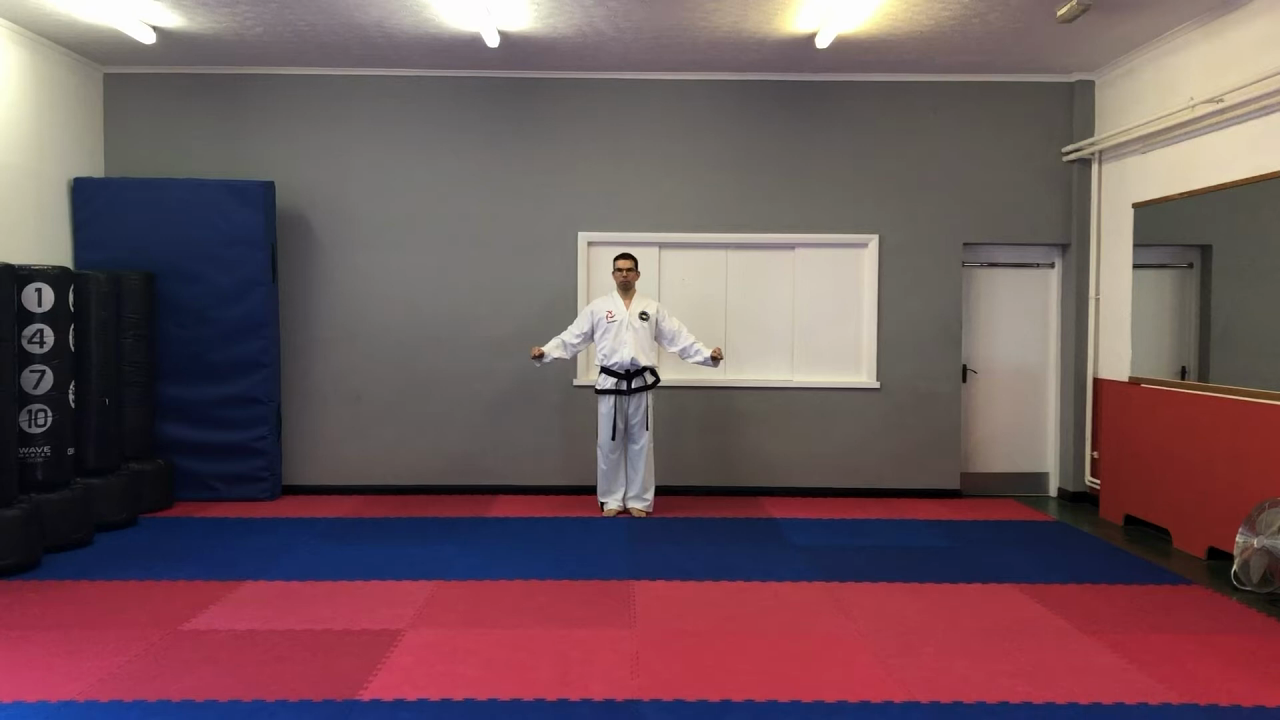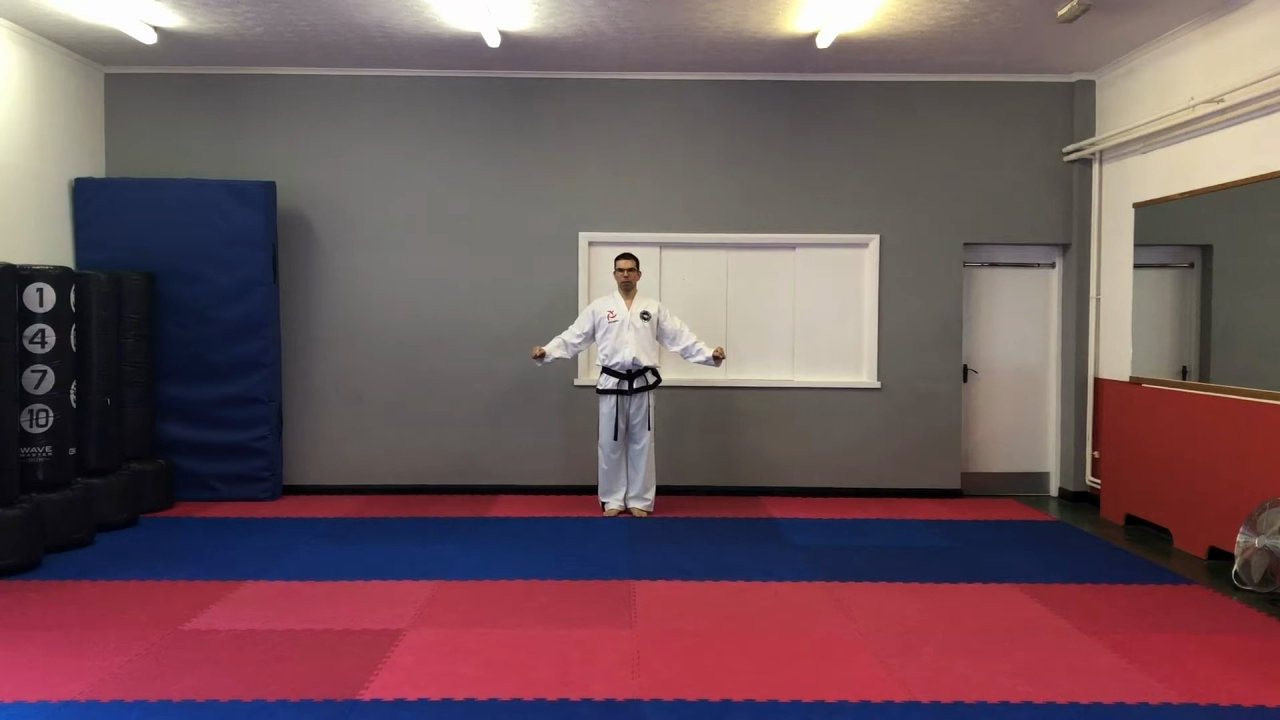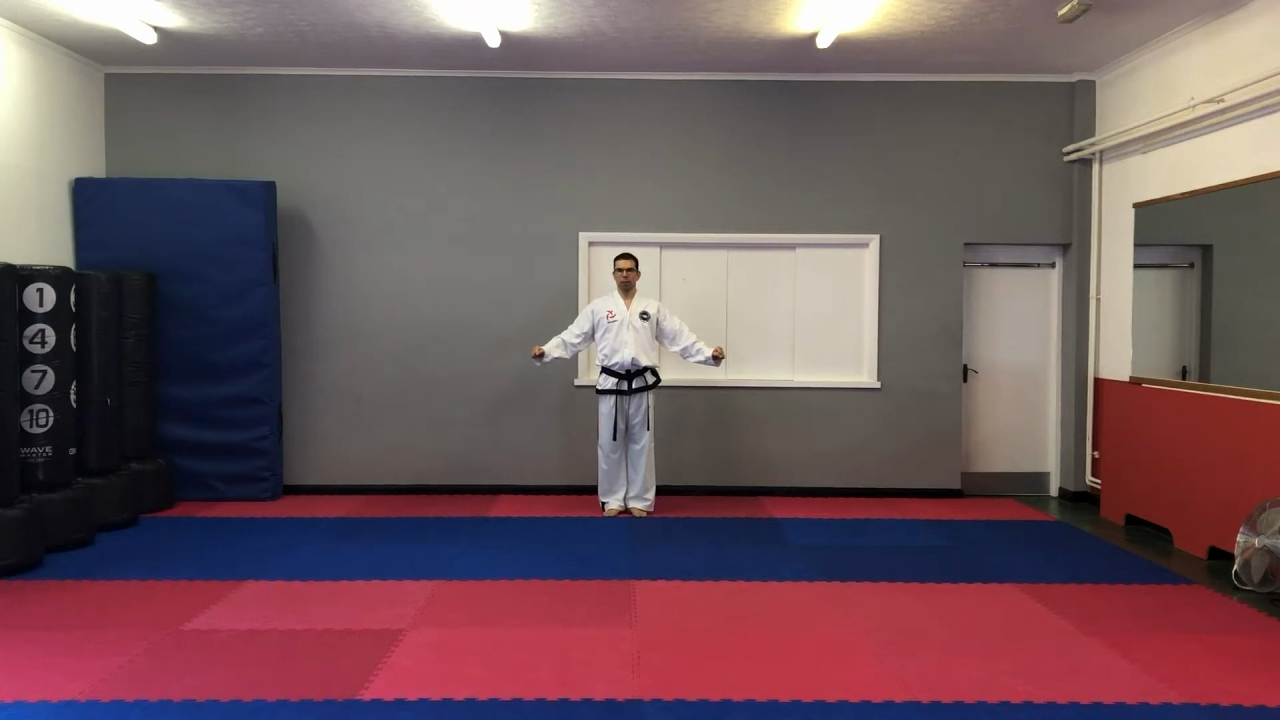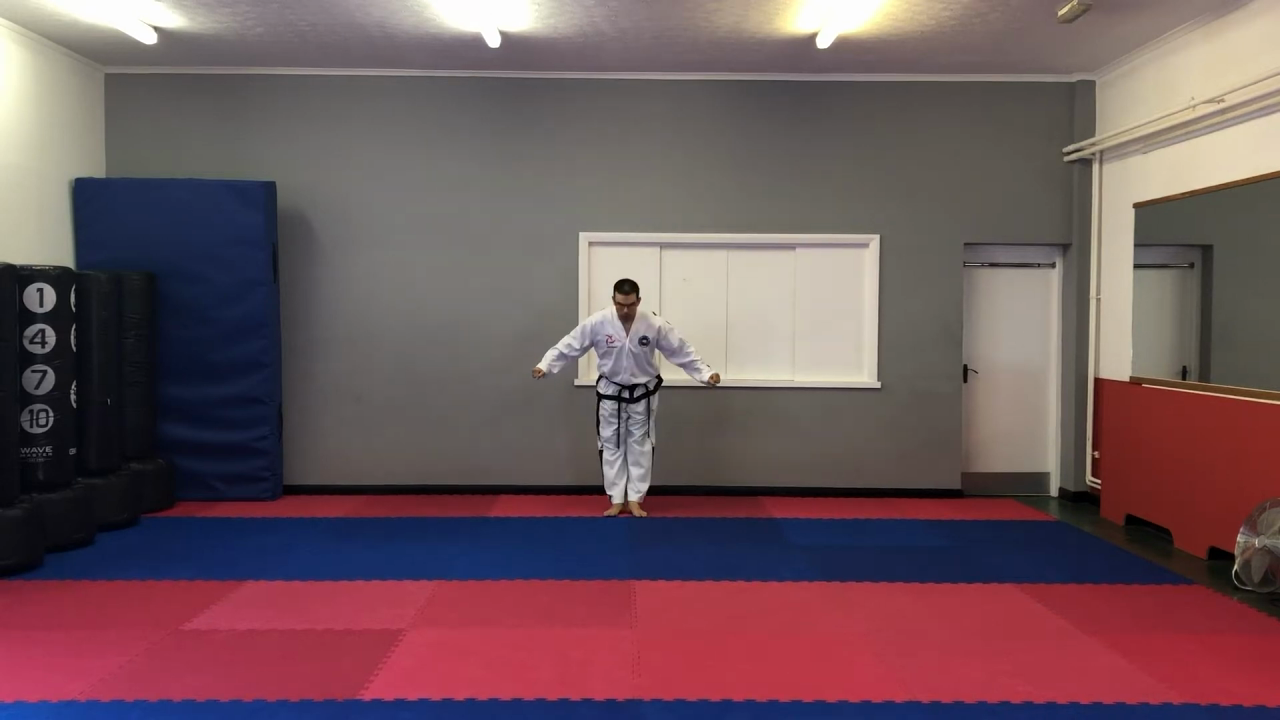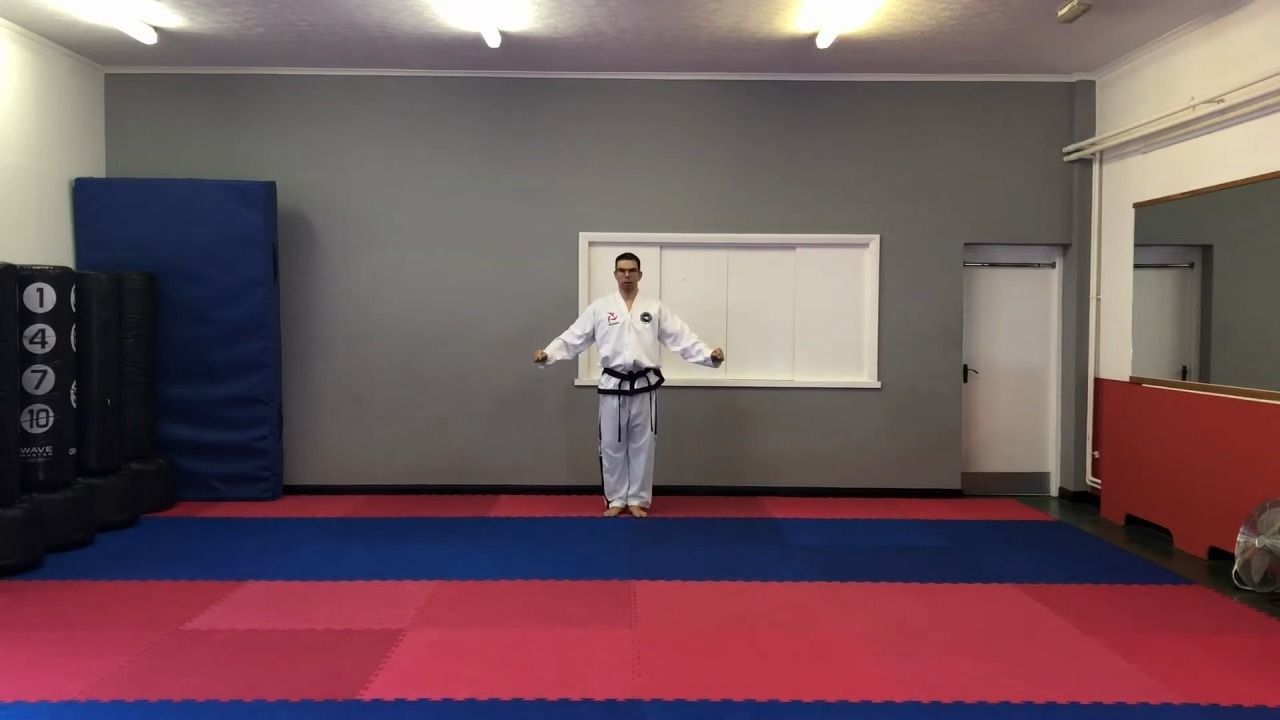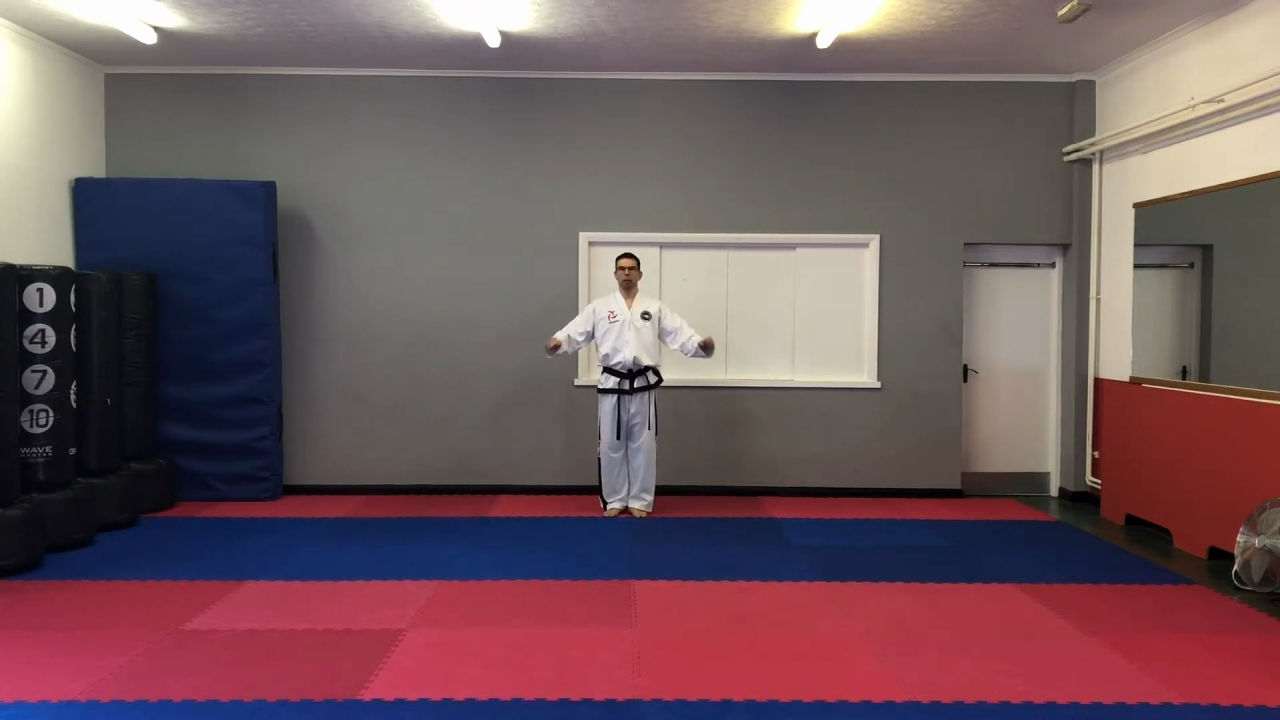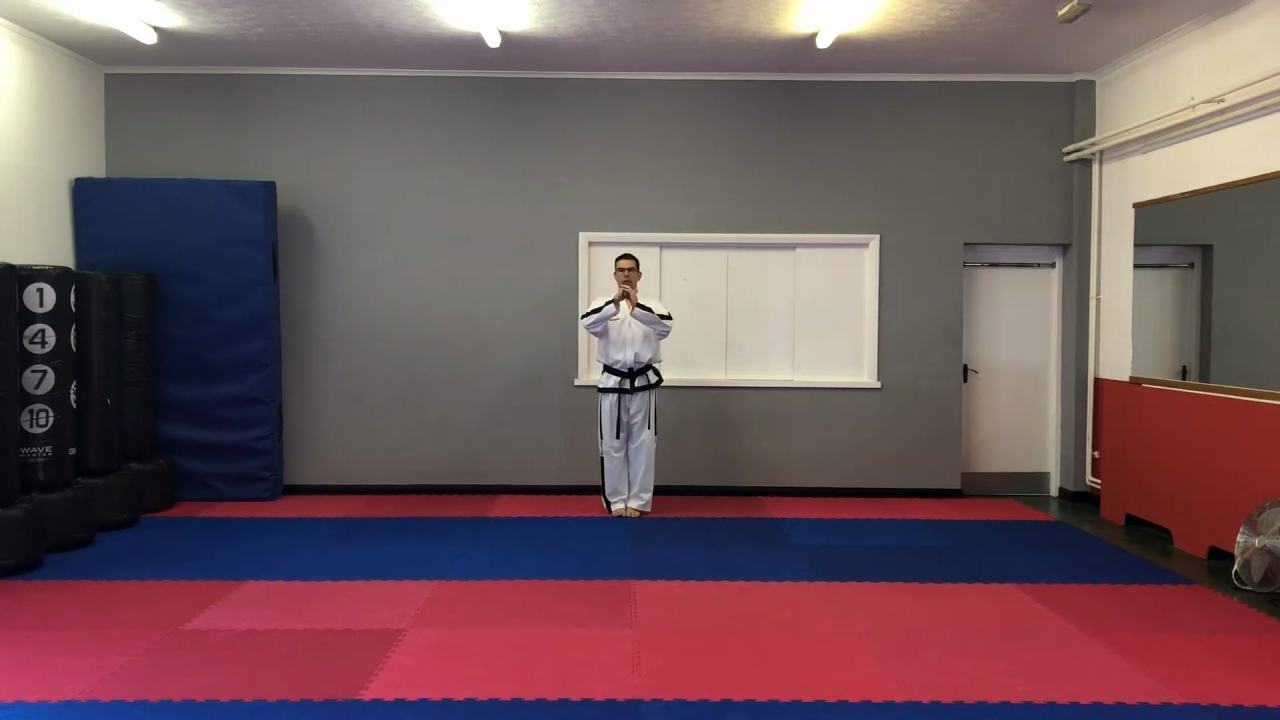
dt=0.7s
person 1, frame 1
left shoulder: (652, 308)
right shoulder: (598, 307)
left elbow: (678, 338)
right elbow: (572, 338)
left wrist: (708, 355)
right wrist: (545, 351)
left hip: (640, 384)
right hip: (610, 384)
left knee: (640, 443)
right knee: (609, 443)
left ankle: (638, 500)
right ankle: (612, 500)
person 1, frame 2
left shoulder: (654, 308)
right shoulder: (598, 307)
left elbow: (680, 338)
right elbow: (573, 337)
left wrist: (709, 354)
right wrist: (546, 351)
left hip: (642, 384)
right hip: (612, 384)
left knee: (641, 443)
right knee: (610, 444)
left ankle: (639, 500)
right ankle: (612, 500)
person 1, frame 3
left shoulder: (653, 308)
right shoulder: (598, 307)
left elbow: (680, 338)
right elbow: (572, 337)
left wrist: (710, 354)
right wrist: (545, 351)
left hip: (641, 385)
right hip: (611, 384)
left knee: (641, 444)
right knee: (610, 444)
left ankle: (639, 500)
right ankle: (613, 500)
person 1, frame 4
left shoulder: (654, 324)
right shoulder: (597, 322)
left elbow: (681, 351)
right elbow: (568, 347)
left wrist: (705, 374)
right wrist: (544, 366)
left hip: (643, 392)
right hip: (611, 391)
left knee: (640, 444)
right knee: (611, 445)
left ankle: (635, 499)
right ankle: (616, 499)
person 1, frame 5
left shoulder: (655, 308)
right shoulder: (600, 307)
left elbow: (681, 337)
right elbow: (574, 337)
left wrist: (709, 355)
right wrist: (547, 354)
left hip: (644, 385)
right hip: (613, 385)
left knee: (643, 445)
right knee: (612, 446)
left ankle: (638, 500)
right ankle: (616, 499)
person 1, frame 6
left shoulder: (655, 307)
right shoulder: (599, 307)
left elbow: (678, 334)
right elbow: (575, 332)
left wrist: (701, 345)
right wrist: (557, 343)
left hip: (643, 384)
right hip: (612, 384)
left knee: (643, 444)
right knee: (611, 444)
left ankle: (639, 500)
right ankle: (614, 500)
person 1, frame 7
left shoulder: (651, 304)
right shoulder: (603, 303)
left elbow: (665, 327)
right elbow: (589, 323)
left wrist: (636, 305)
right wrist: (615, 303)
left hip: (644, 382)
right hip: (613, 383)
left knee: (643, 443)
right knee: (613, 444)
left ankle: (638, 501)
right ankle: (617, 500)
